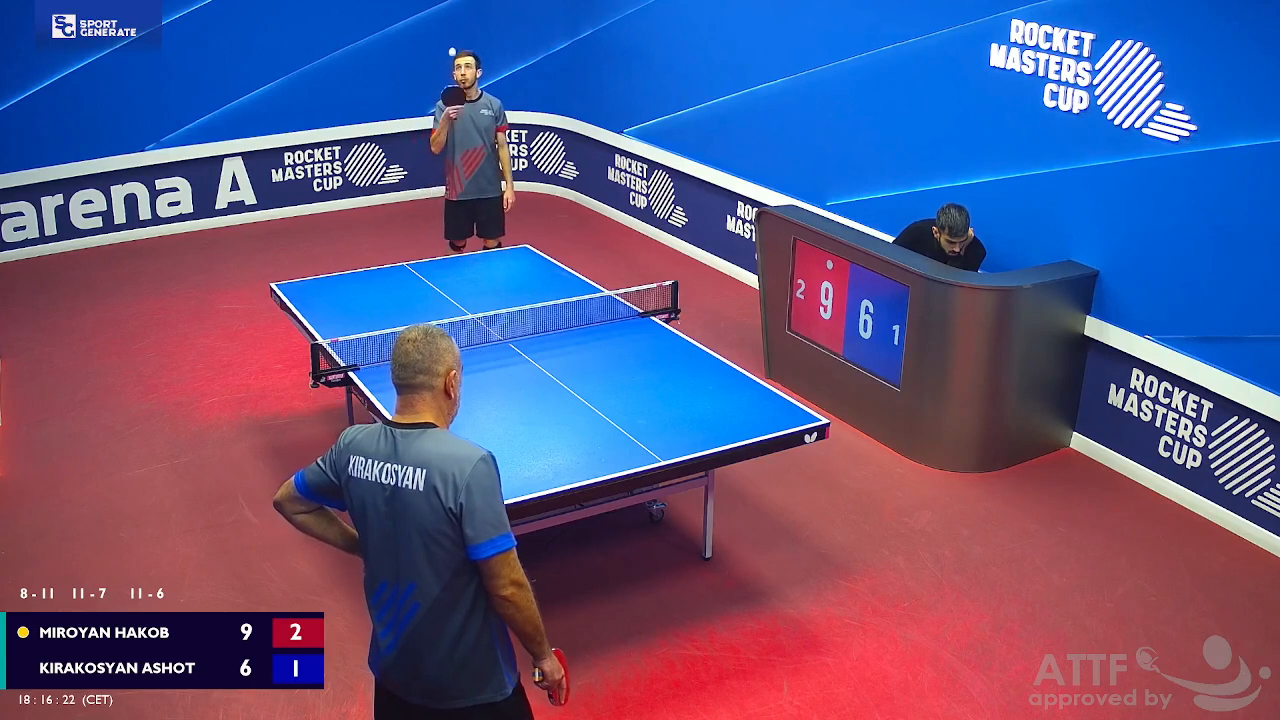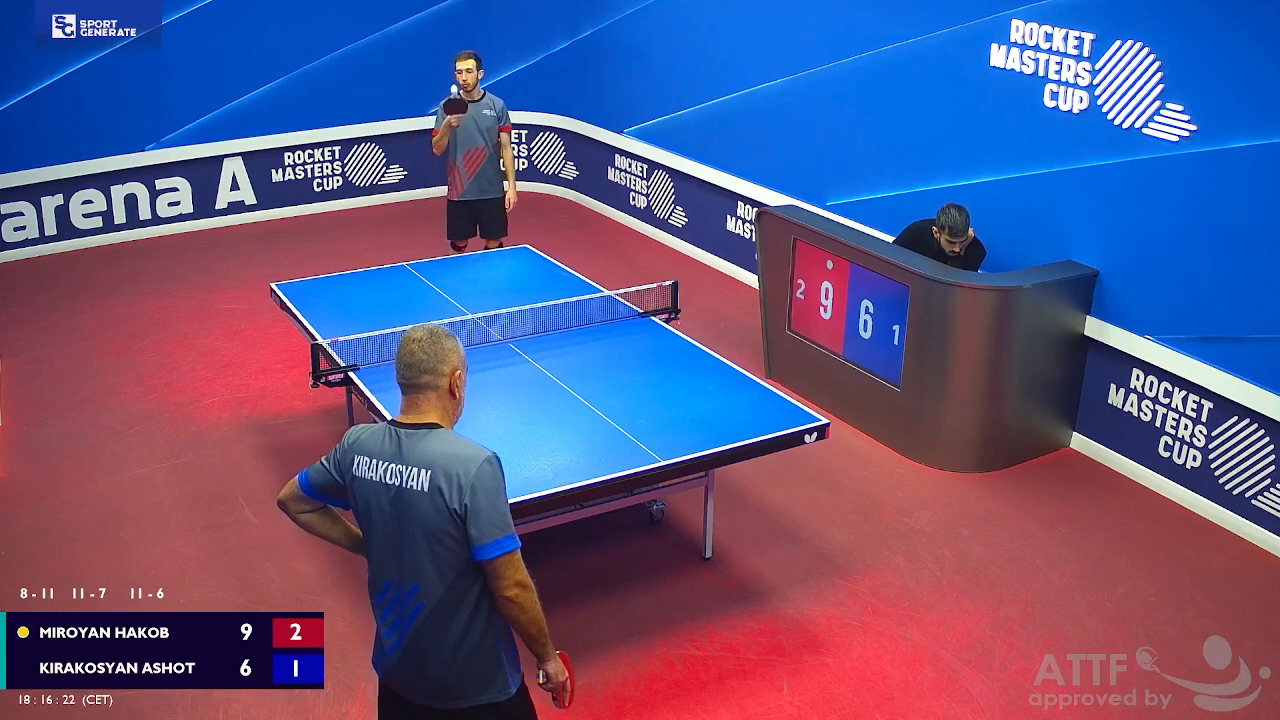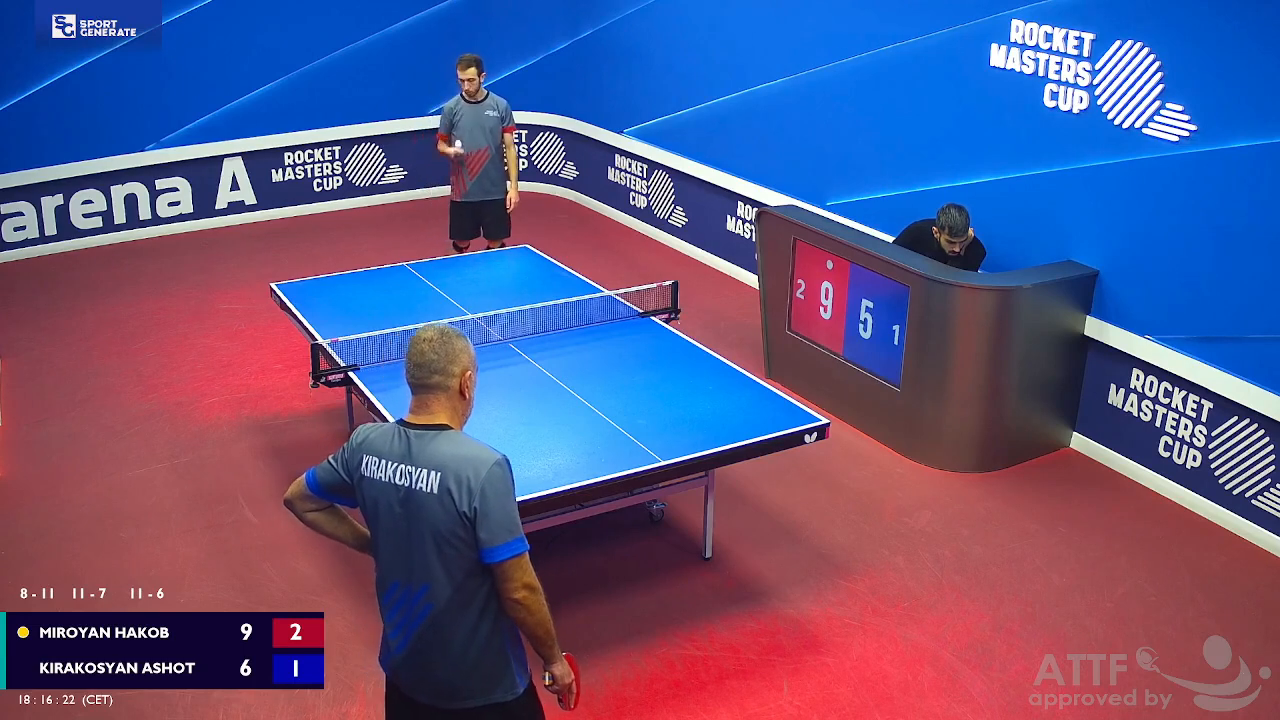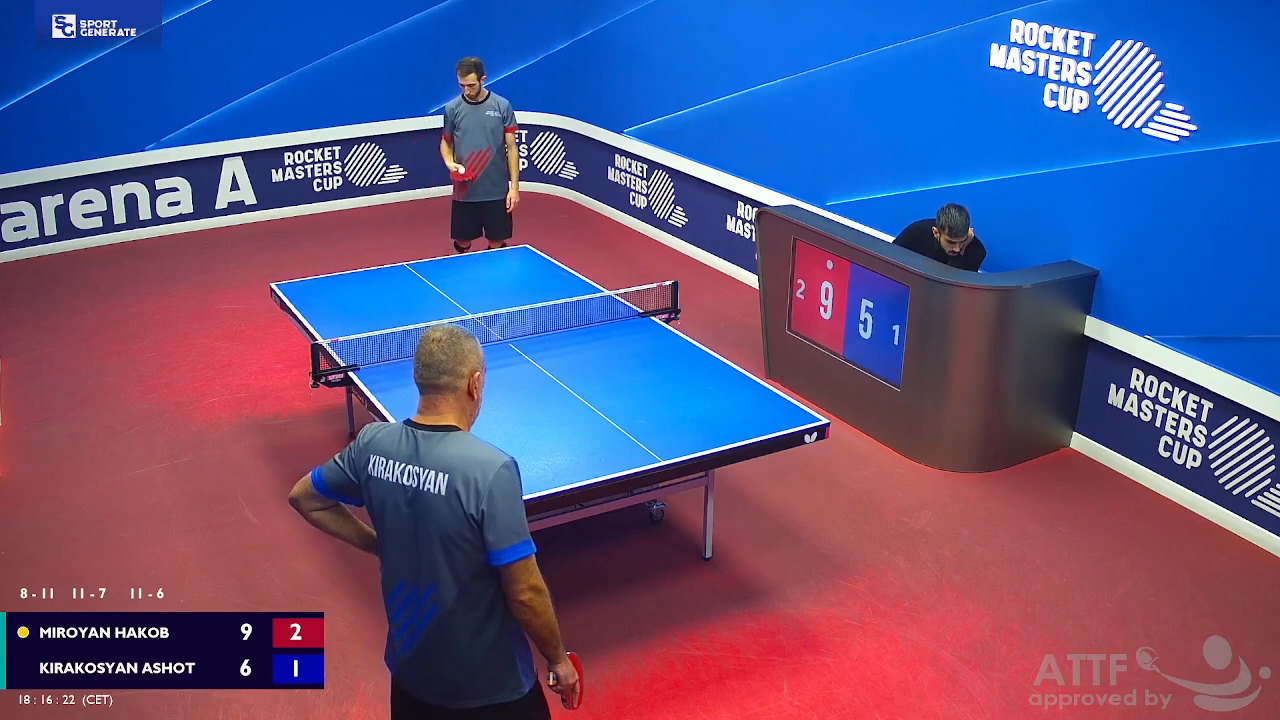
dt=0.1s
person 1, frame 1
left shoulder: (353, 445)
right shoulder: (468, 464)
left elbow: (289, 502)
right elbow: (506, 586)
right wrist: (542, 653)
left hip: (393, 668)
right hip: (473, 685)
person 1, frame 2
left shoulder: (357, 444)
right shoulder: (472, 465)
left elbow: (293, 501)
right elbow: (510, 588)
right wrist: (546, 656)
left hip: (397, 668)
right hip: (477, 685)
person 1, frame 3
left shoulder: (366, 444)
right shoulder: (483, 468)
left elbow: (299, 499)
right elbow: (518, 590)
right wrist: (553, 658)
left hip: (404, 669)
right hip: (486, 685)
person 1, frame 4
left shoulder: (373, 443)
right shoulder: (490, 470)
left elbow: (305, 498)
right elbow: (525, 592)
right wrist: (557, 658)
left hip: (410, 667)
right hip: (491, 685)
person 2, frame 1
left shoulder: (494, 105)
right shoulder: (445, 105)
left elbow: (503, 147)
right elbow: (435, 148)
left wrist: (509, 186)
right wrist: (445, 121)
left hip: (489, 191)
right hip: (457, 192)
left knee: (492, 244)
right knee: (457, 244)
person 2, frame 2
left shoulder: (497, 105)
right shoulder: (447, 107)
left elbow: (506, 147)
right elbow: (437, 149)
left wrist: (512, 186)
right wrist: (447, 126)
left hip: (491, 191)
right hip: (459, 192)
left knee: (494, 245)
right knee: (459, 245)
person 2, frame 3
left shoulder: (500, 106)
right shoulder: (450, 108)
left elbow: (510, 148)
right elbow: (440, 144)
left wrist: (513, 187)
right wrist: (448, 151)
left hip: (494, 192)
right hip: (462, 193)
left knee: (496, 246)
right knee: (461, 246)
person 2, frame 4
left shoulder: (502, 106)
right shoulder: (452, 108)
left elbow: (511, 148)
right elbow: (445, 143)
left wrist: (514, 186)
right wrist: (450, 163)
left hip: (496, 192)
right hip: (464, 193)
left knee: (497, 246)
right knee: (462, 246)
